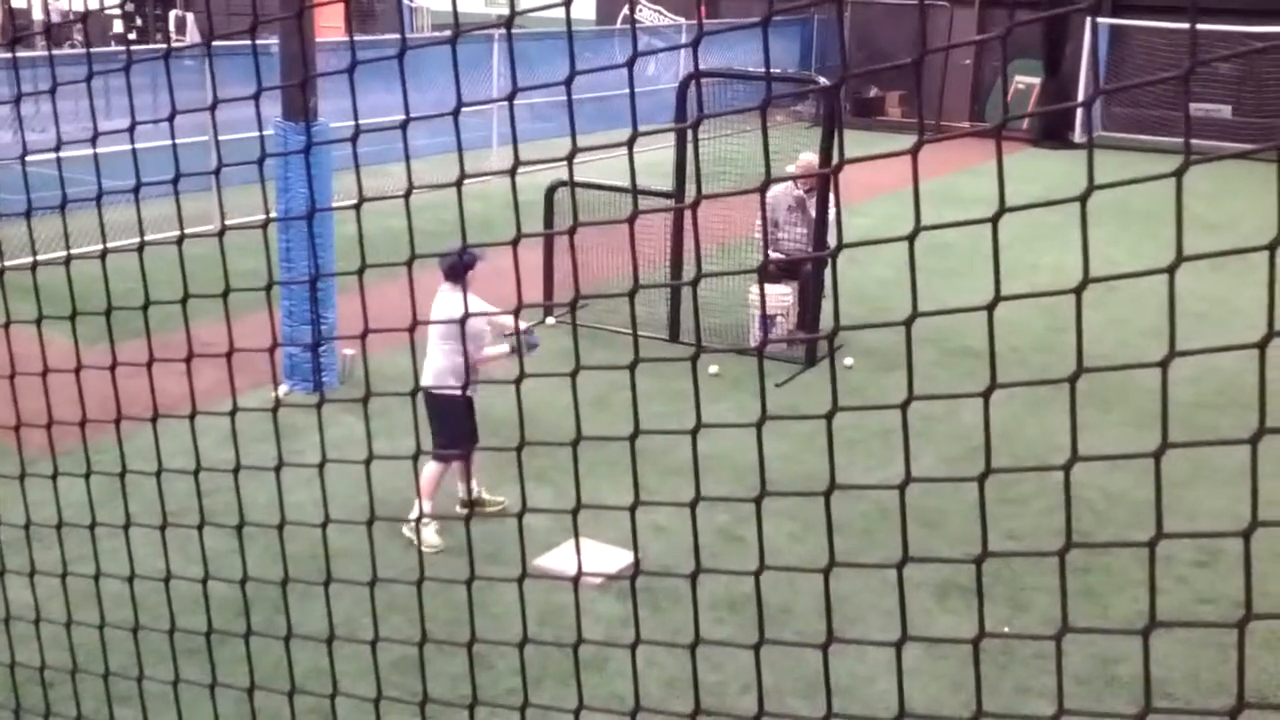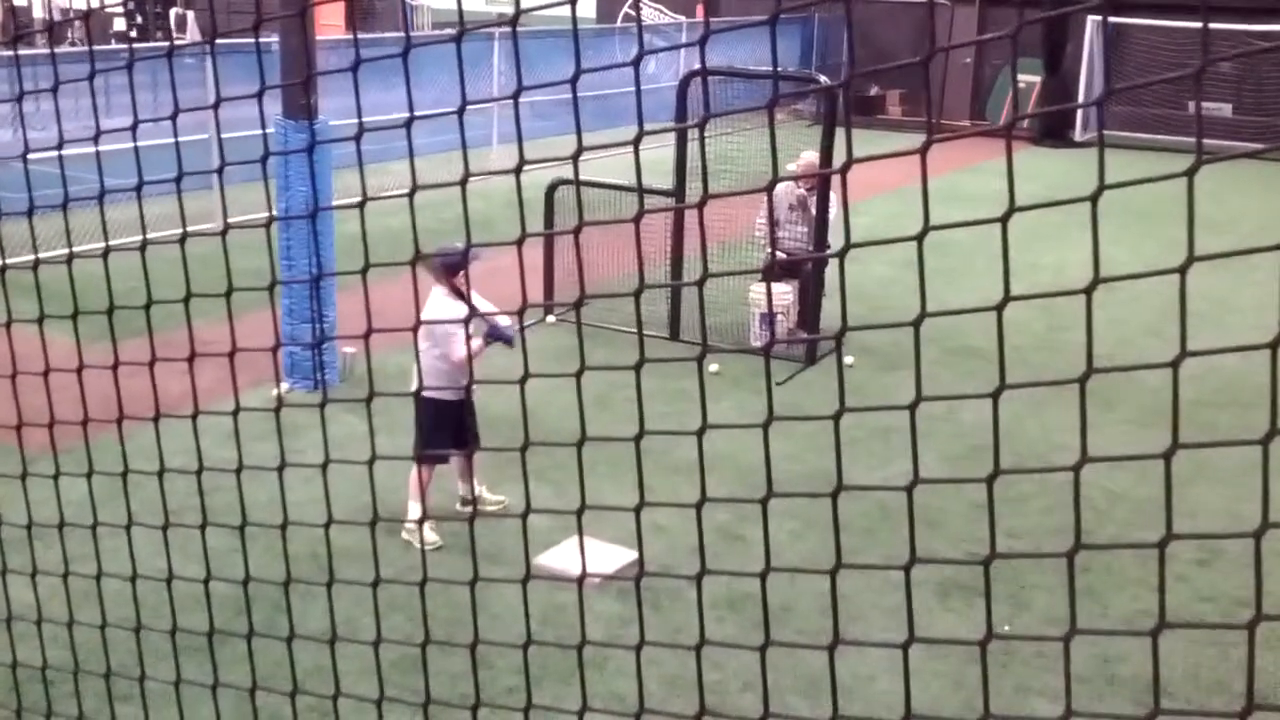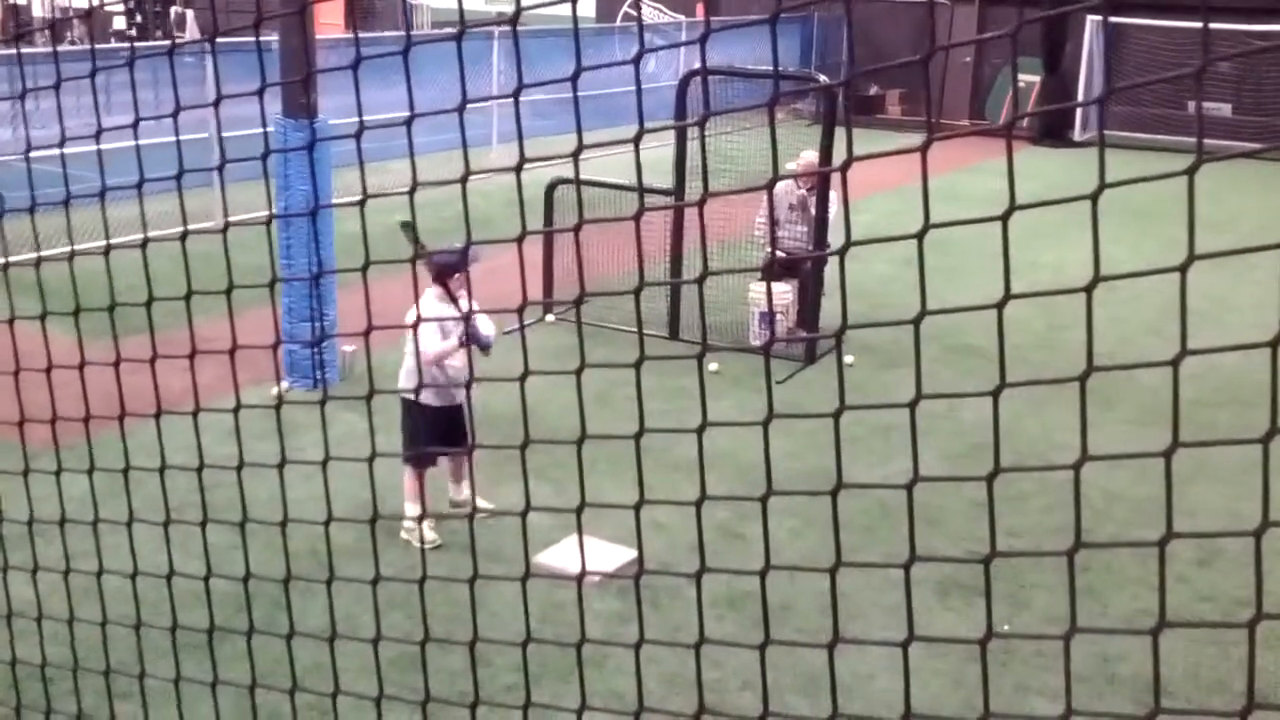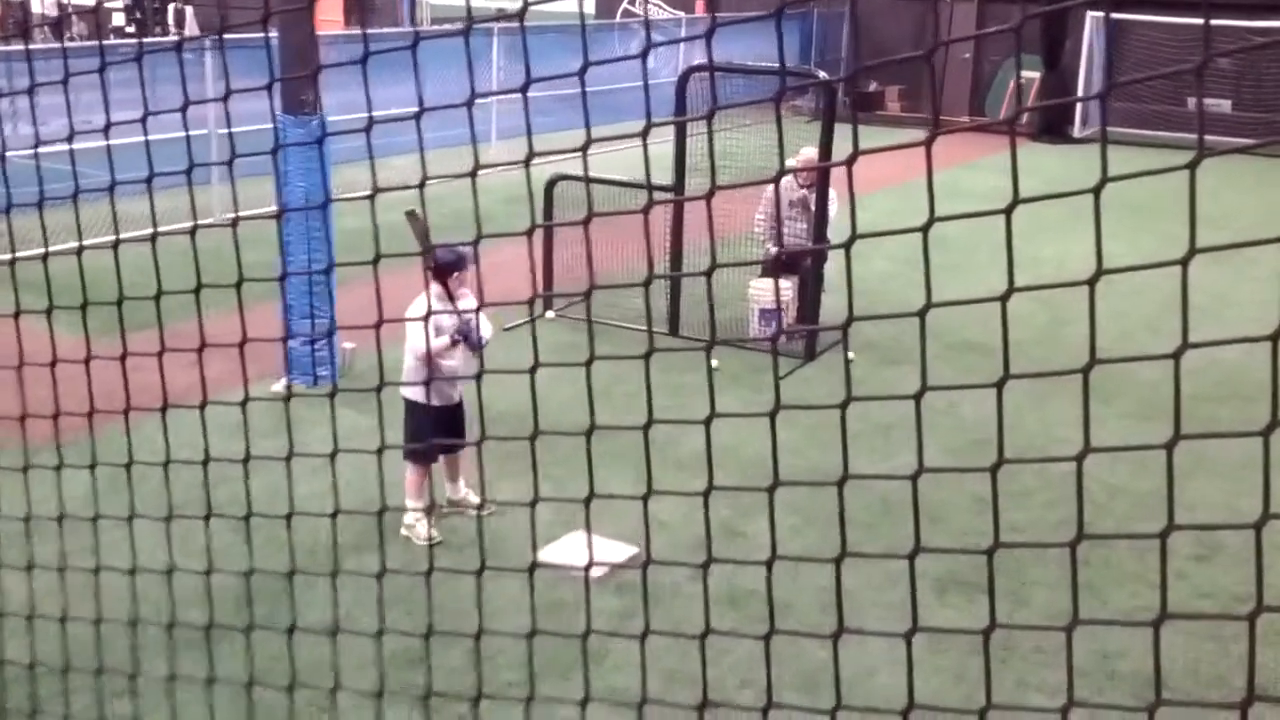
dt=0.2s
person 1, frame 1
left shoulder: (448, 296)
right shoulder: (463, 308)
left elbow: (493, 315)
right elbow: (477, 357)
left wrist: (521, 327)
right wrist: (513, 348)
left hip: (448, 383)
right hip: (447, 387)
left knee: (465, 443)
right knee: (445, 452)
left ankle: (469, 495)
right ankle: (419, 518)
person 1, frame 2
left shoulder: (460, 298)
right shoulder: (441, 311)
right elbow: (458, 357)
left wrist: (501, 328)
right wrist: (486, 337)
left hip: (458, 388)
right hip: (434, 392)
left knee: (466, 444)
right knee: (428, 456)
left ankle: (469, 494)
right ankle: (414, 519)
person 1, frame 3
left shoulder: (461, 298)
right shoulder: (425, 312)
left elbow: (484, 323)
right elbow: (429, 355)
left wrist: (482, 335)
right wrist: (463, 339)
left hip: (451, 391)
right hip: (422, 395)
left knee: (458, 447)
right knee: (419, 459)
left ankle: (460, 497)
right ankle: (413, 519)
person 1, frame 4
left shoulder: (463, 296)
right shoulder: (421, 309)
left elbow: (483, 325)
right elbow: (422, 352)
left wrist: (478, 337)
right wrist: (454, 338)
left hip: (451, 389)
right hip: (423, 394)
left knee: (454, 446)
right knee: (420, 456)
left ankle: (456, 495)
right ankle: (413, 516)
person 2, frame 1
left shoulder: (826, 199)
right shoulder: (777, 193)
right elbow: (763, 226)
left wrist: (804, 208)
right wrist: (769, 251)
left hip: (809, 256)
right hip: (780, 254)
left knee: (810, 273)
right knee: (768, 271)
left ankle: (805, 327)
person 2, frame 2
left shoulder: (827, 197)
right shoulder: (779, 191)
right elbow: (764, 224)
left wrist: (805, 208)
right wrist: (771, 249)
left hip: (810, 254)
right hip: (781, 252)
left knee: (811, 272)
right knee: (769, 269)
person 2, frame 3
left shoulder: (828, 196)
right shoulder: (778, 190)
right elbow: (763, 223)
left wrist: (805, 208)
right wrist: (770, 249)
left hip: (809, 254)
right hip: (780, 251)
right knee: (769, 268)
person 2, frame 4
left shoulder: (827, 194)
right shoulder: (778, 187)
right elbow: (763, 219)
left wrist: (807, 207)
right wrist: (770, 245)
left hip: (810, 250)
right hip: (780, 248)
left knee: (810, 268)
right knee: (769, 265)
